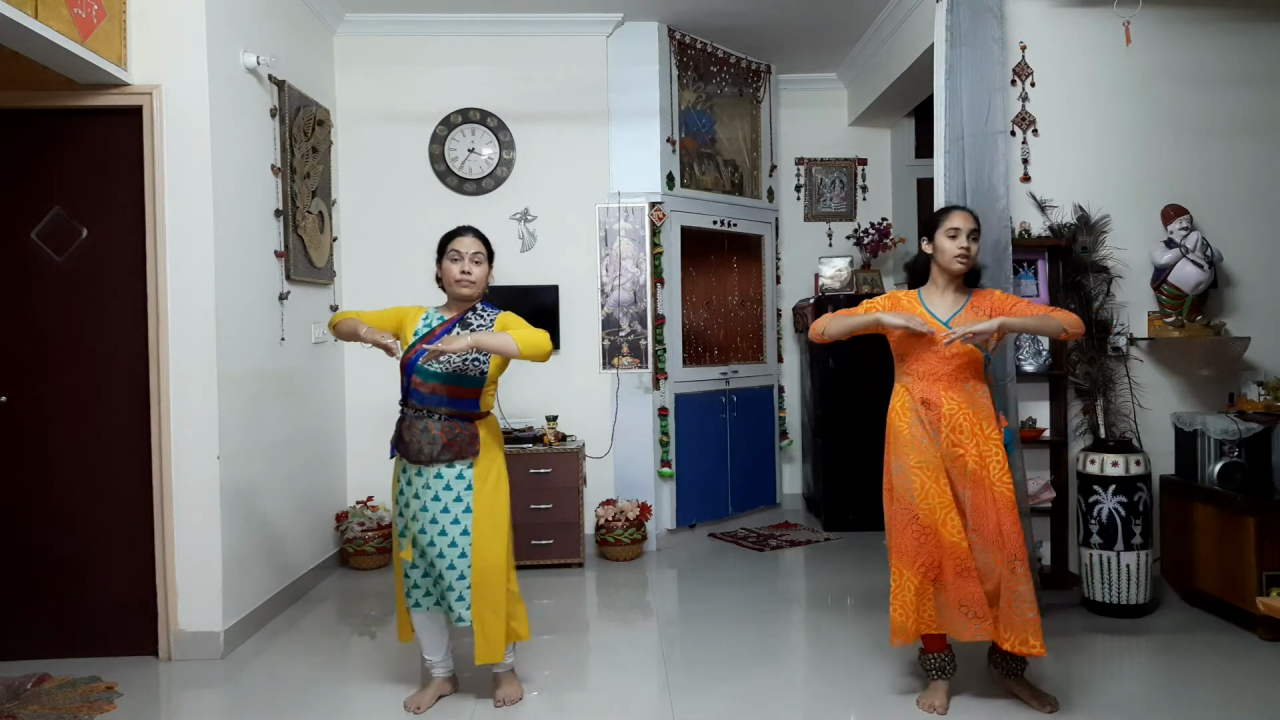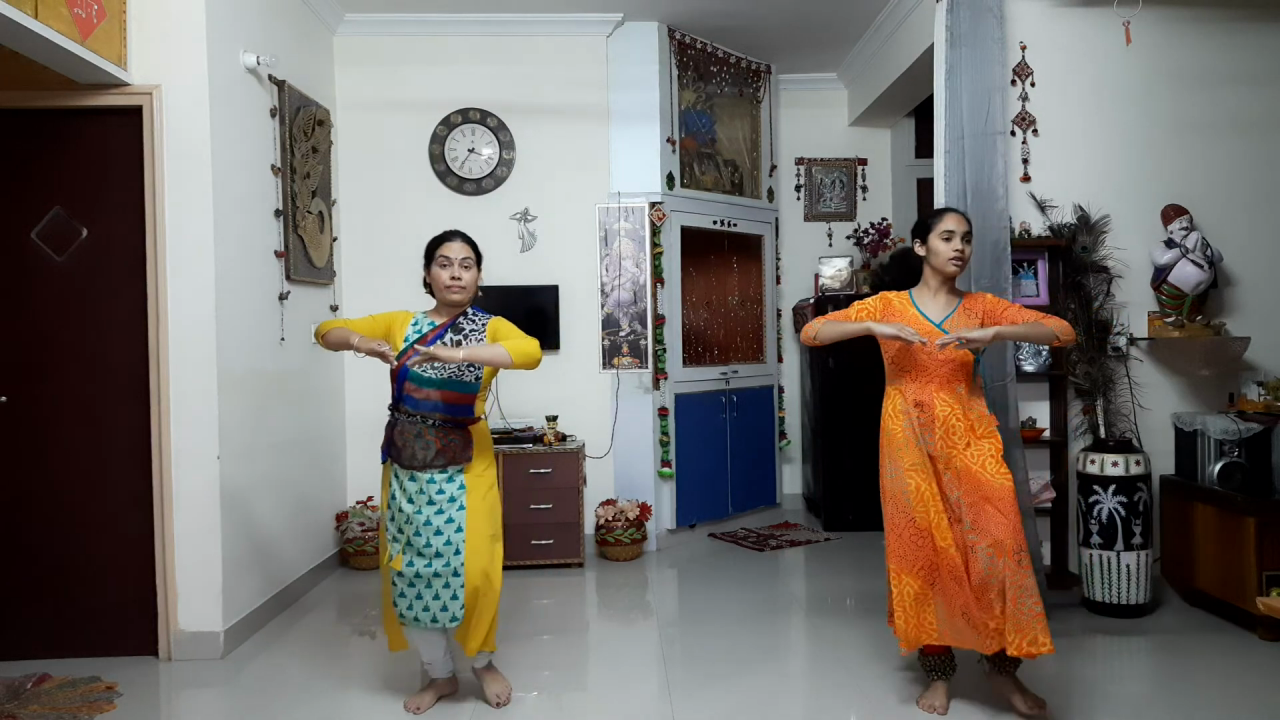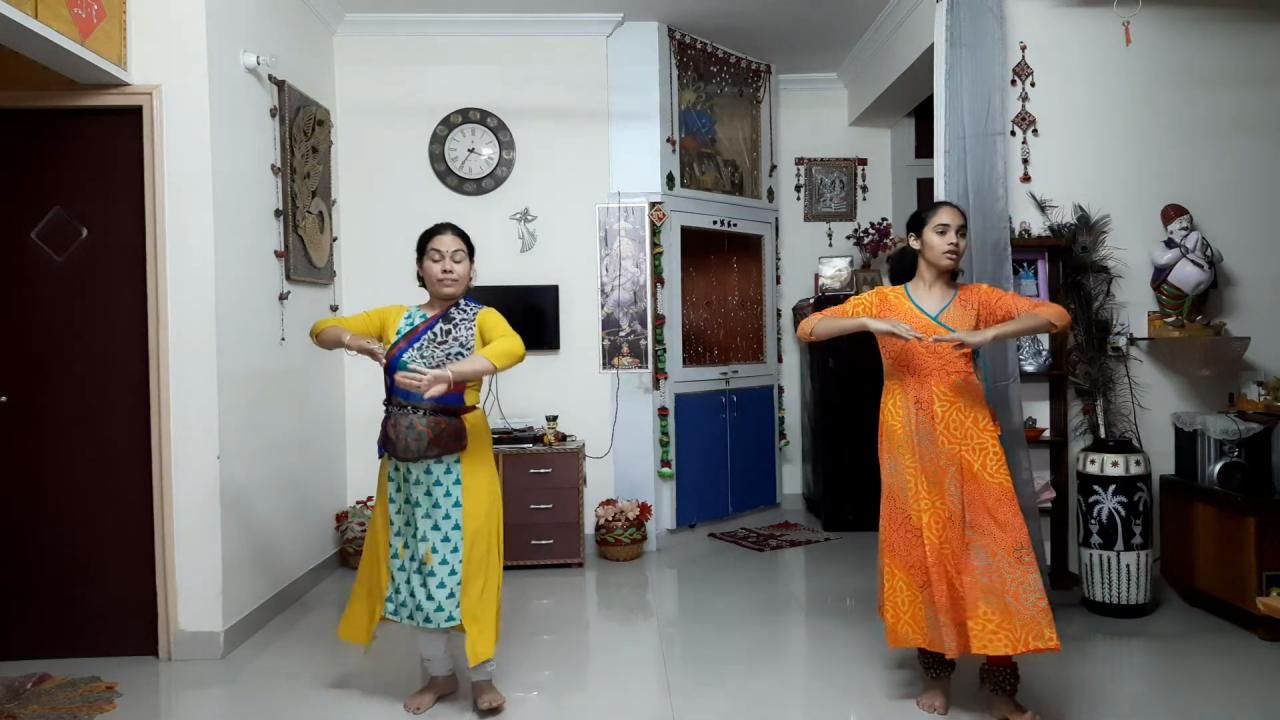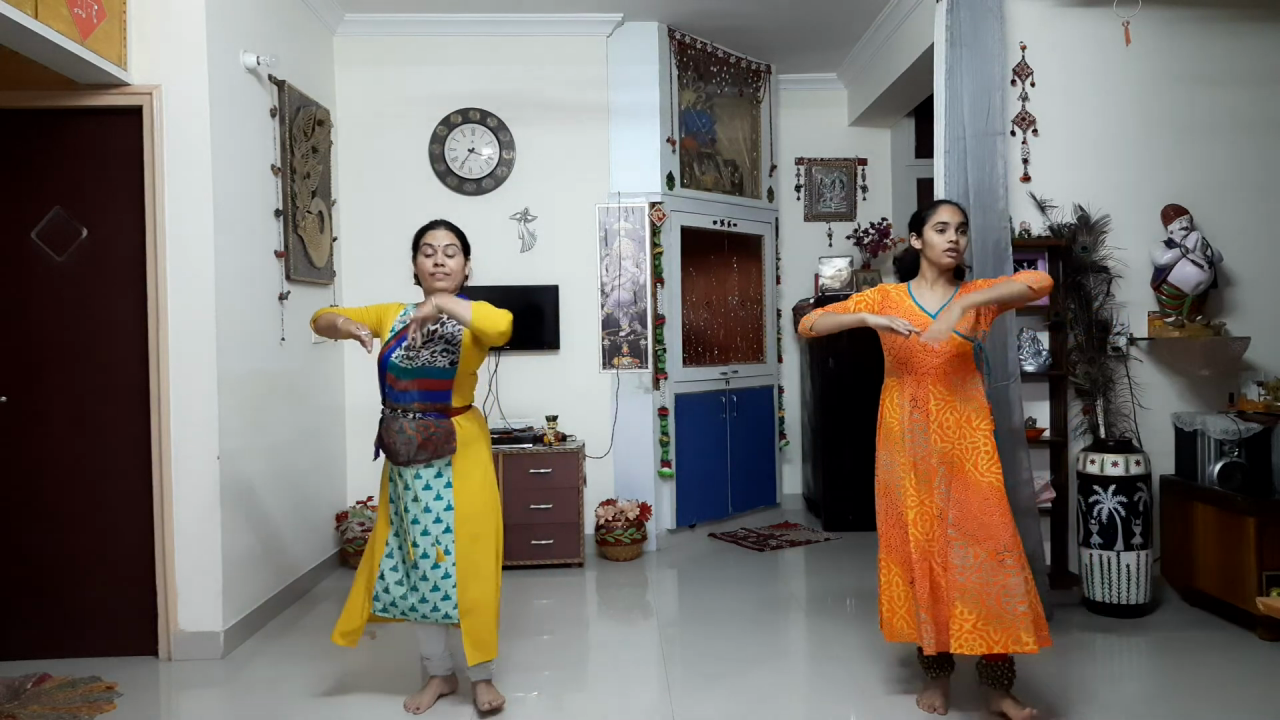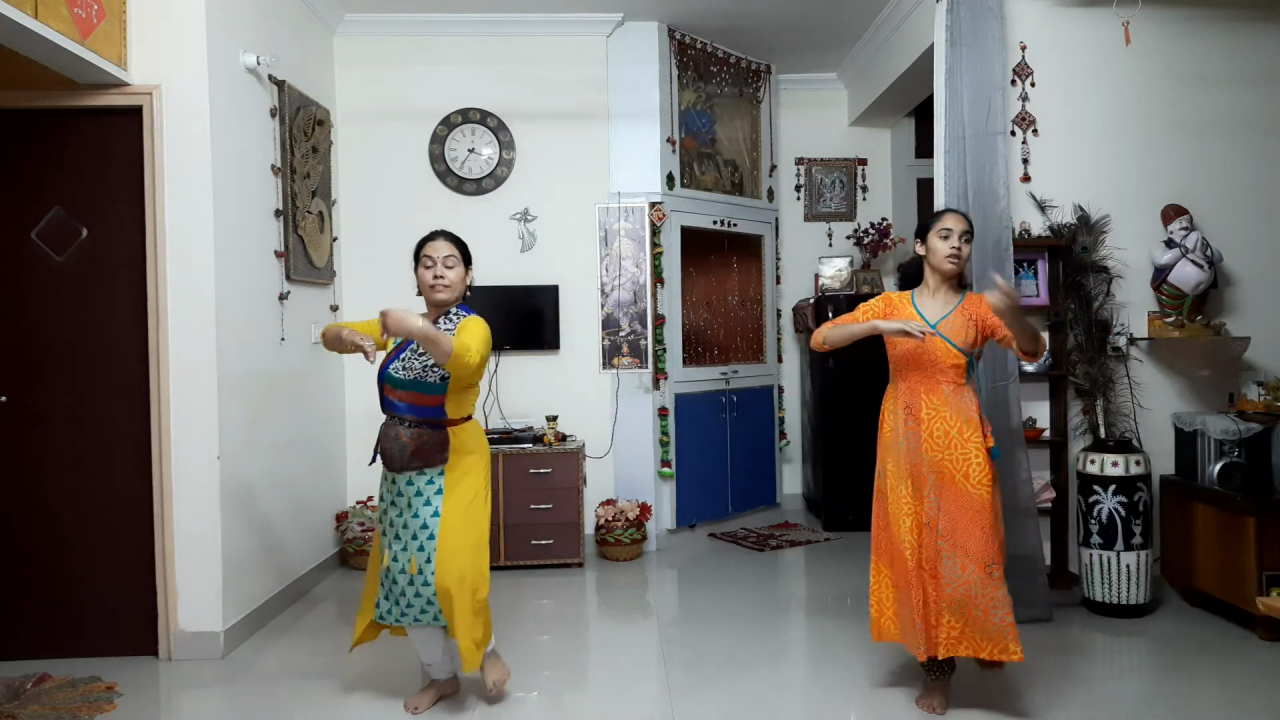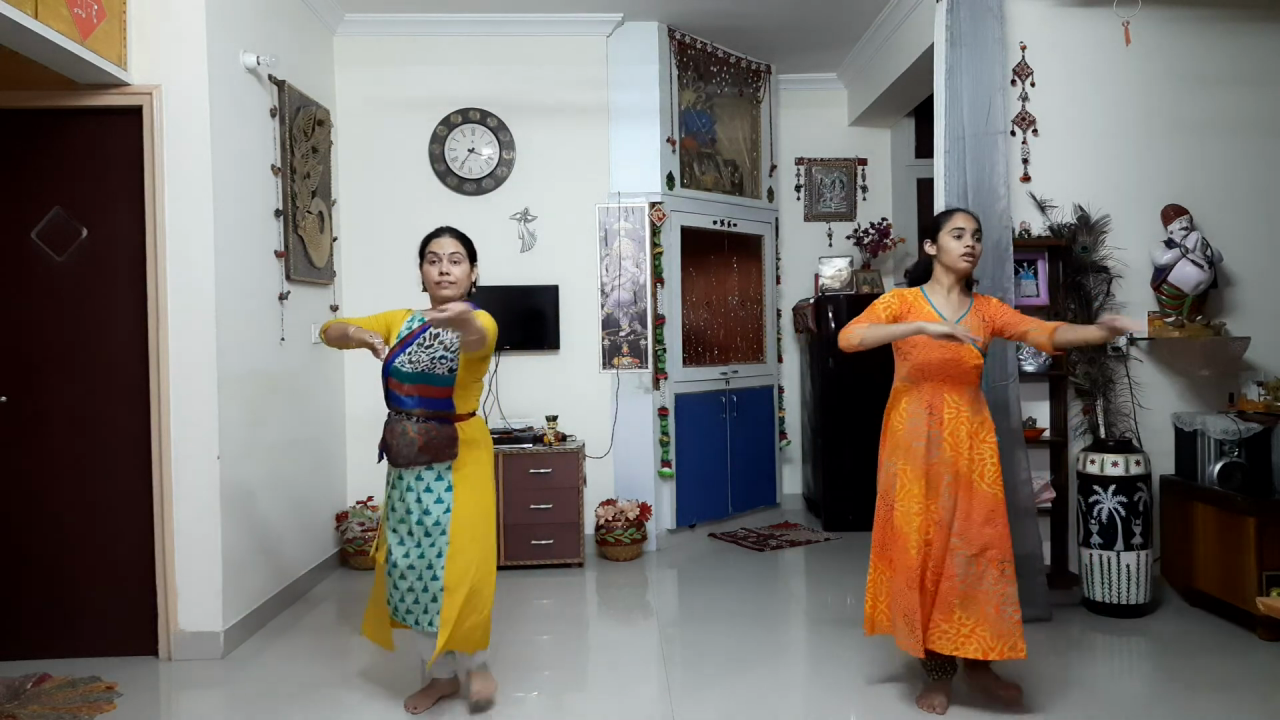
dt=0.2s
person 1, frame 1
left shoulder: (992, 303)
right shoulder: (895, 303)
left elbow: (1072, 325)
right elbow: (819, 330)
left wrist: (1000, 325)
right wrist: (881, 320)
left hip: (975, 440)
right hip: (915, 441)
left knee: (995, 546)
right knee: (924, 551)
left ankle: (1008, 665)
right ankle: (938, 672)
person 1, frame 2
left shoulder: (981, 306)
right shoulder: (885, 305)
left elbow: (1062, 332)
right elbow: (811, 332)
left wrist: (991, 333)
right wrist: (873, 328)
left hip: (970, 441)
right hip: (908, 444)
left knee: (996, 548)
right knee: (922, 553)
left ankle: (1004, 668)
right ankle: (938, 673)
person 1, frame 3
left shoulder: (979, 299)
right shoulder: (883, 300)
left elbow: (1057, 315)
right elbow: (808, 328)
left wrist: (992, 333)
right wrist: (869, 324)
left hip: (970, 438)
right hip: (910, 441)
left knee: (995, 548)
right knee: (921, 550)
right ankle: (937, 673)
person 1, frame 4
left shoulder: (977, 295)
right shoulder: (885, 297)
left elbow: (1040, 284)
right elbow: (809, 325)
left wrist: (966, 300)
right wrist: (868, 319)
left hip: (966, 434)
right hip: (907, 438)
left knee: (983, 542)
right knee: (918, 545)
right ankle: (937, 671)
person 1, frame 5
left shoulder: (977, 308)
right shoulder: (888, 304)
left elbow: (1031, 350)
right elbow: (819, 338)
left wrist: (1012, 315)
right wrist: (882, 326)
left hip: (959, 441)
right hip: (904, 440)
left knee: (967, 543)
right knee: (912, 547)
left ankle: (966, 649)
right ankle: (936, 671)
person 1, frame 6
left shoulder: (987, 309)
right shoulder: (901, 300)
left elbow: (1046, 334)
right elbow: (848, 338)
left wrist: (1103, 330)
right wrist: (919, 326)
left hip: (969, 439)
right hip: (913, 439)
left knee: (977, 544)
right knee: (918, 546)
left ankle: (978, 663)
right ankle: (938, 670)
person 2, frame 1
left shoulder: (498, 322)
right shoulder: (411, 318)
left elbow: (542, 345)
right elbow: (340, 322)
left wrist: (471, 340)
right wrist: (367, 333)
left hip: (472, 464)
right hip: (416, 462)
left knee: (482, 565)
right knee: (420, 565)
left ankle: (503, 667)
right ankle: (440, 674)
person 2, frame 2
left shoulder: (491, 327)
right shoulder: (400, 323)
left elbow: (531, 353)
right elbow: (326, 331)
left wrist: (464, 353)
right wrist: (361, 342)
left hip: (463, 468)
right hip: (407, 469)
left knee: (472, 568)
right knee: (412, 570)
left ankle: (486, 666)
right ankle: (439, 675)
person 2, frame 3
left shoulder: (481, 319)
right shoulder: (394, 318)
left elbow: (512, 349)
right elbow: (321, 331)
left wrist: (447, 374)
right wrist: (352, 339)
left hip: (460, 459)
right hip: (404, 462)
left knee: (467, 564)
right knee: (411, 565)
left ankle: (482, 676)
right ankle: (439, 676)
person 2, frame 4
left shoulder: (473, 313)
right shoulder: (394, 314)
left elbow: (504, 326)
right elbow: (320, 319)
left wrist: (444, 303)
right wrist: (346, 324)
left hip: (457, 458)
right hip: (405, 463)
left knee: (466, 564)
right knee: (412, 565)
left ankle: (481, 675)
right ankle: (440, 673)
person 2, frame 5
left shoulder: (472, 327)
right shoulder: (404, 326)
left elbow: (462, 360)
right elbow: (329, 336)
left wrist: (414, 329)
right wrist: (353, 336)
left hip: (454, 466)
right hip: (404, 470)
left knee: (452, 573)
right knee: (406, 573)
left ankle: (485, 650)
right ankle: (441, 674)
person 2, frame 6
left shoulder: (469, 322)
right shoulder: (406, 321)
left elbow: (482, 339)
right elbow: (330, 330)
left wrist: (462, 319)
right wrist: (353, 332)
left hip: (459, 461)
right hip: (407, 465)
left knee: (457, 569)
right knee: (408, 568)
left ankle: (475, 662)
right ankle: (439, 673)
